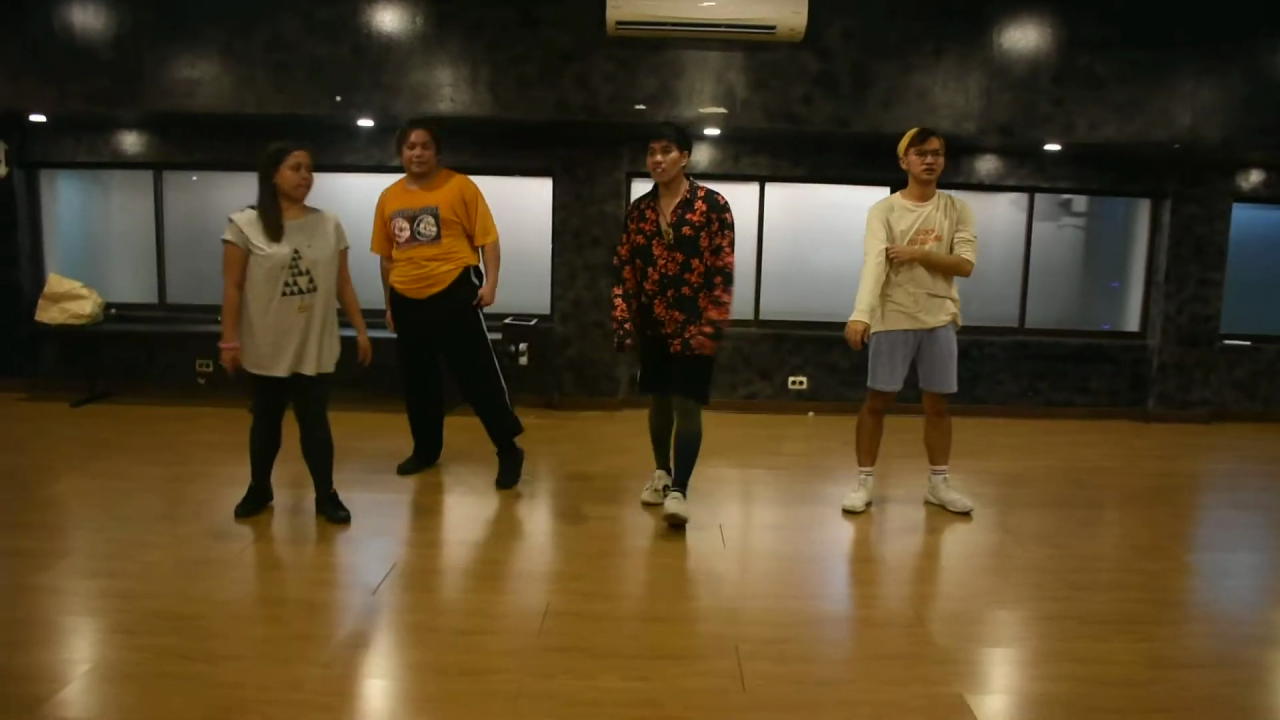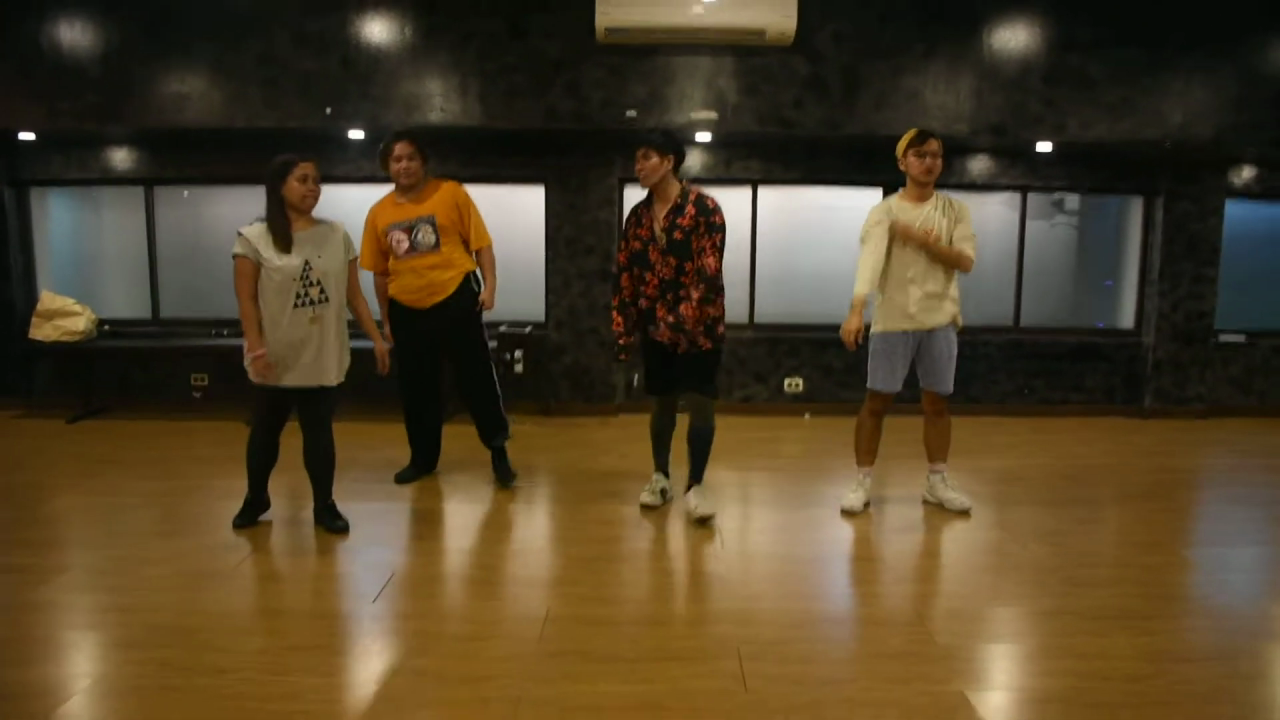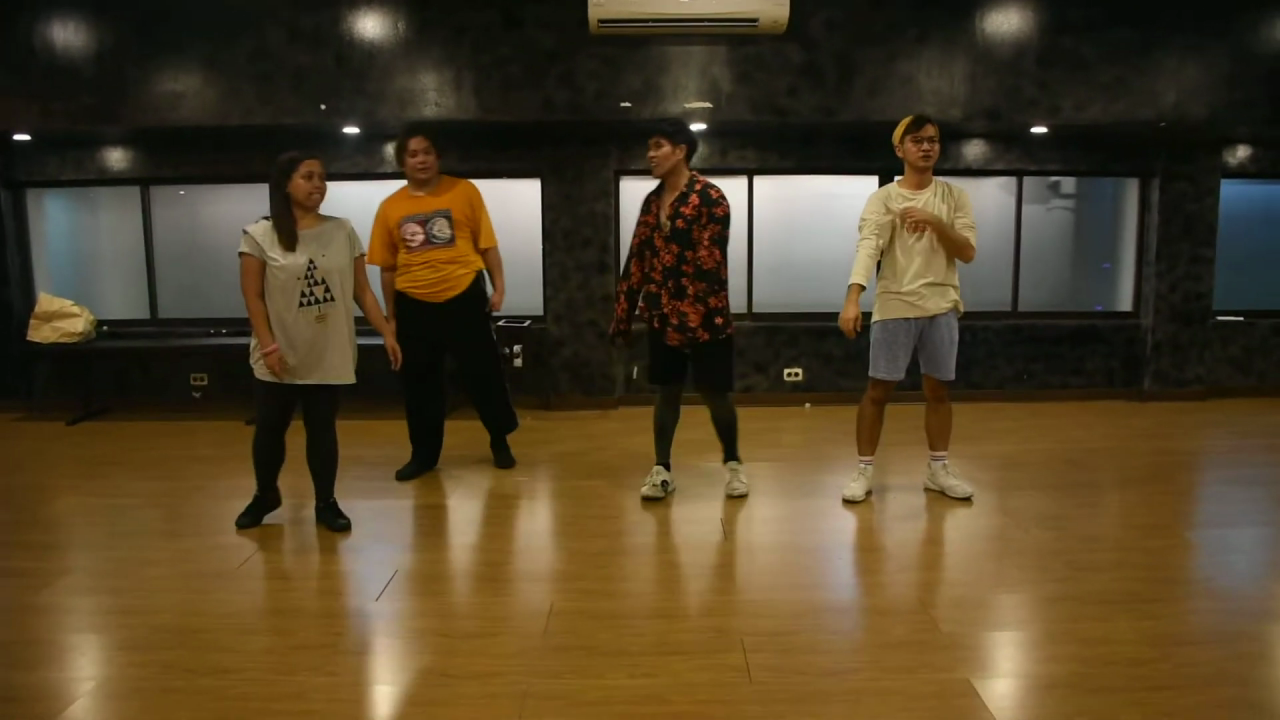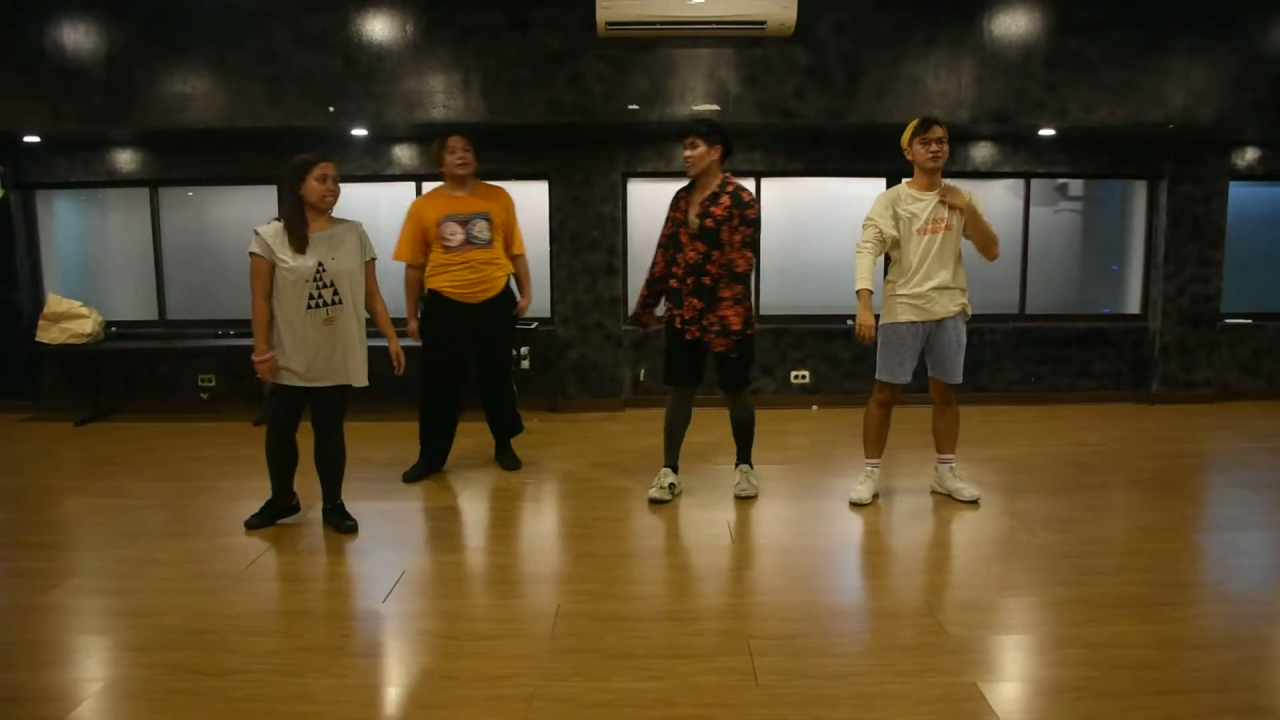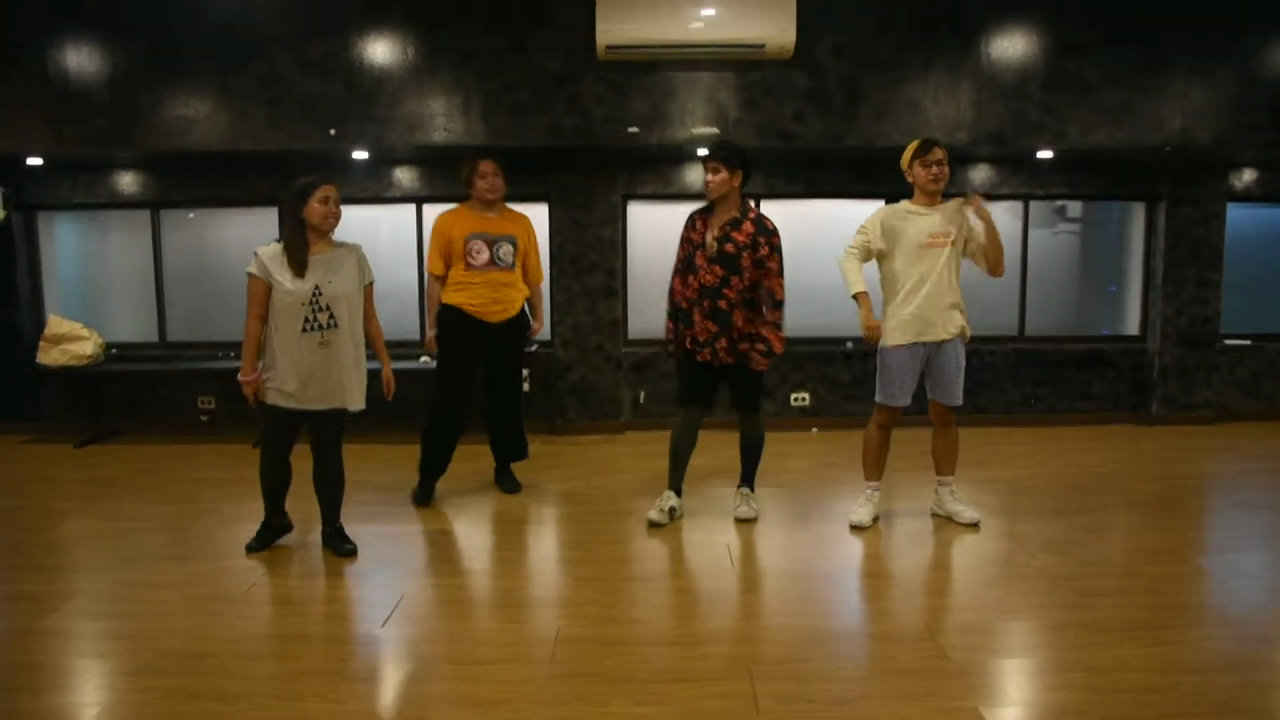
dt=0.2s
person 1, frame 1
left shoulder: (713, 205)
right shoulder: (639, 210)
left elbow: (722, 270)
right elbow: (625, 269)
left wrist: (711, 324)
right wrist: (623, 318)
left hip: (696, 325)
right hip: (654, 323)
left knee: (687, 407)
right knee: (659, 400)
left ankle: (677, 494)
right ankle: (661, 473)
person 1, frame 2
left shoulder: (704, 207)
right shoulder: (637, 215)
left elbow: (709, 273)
right elbow: (627, 275)
left wrist: (682, 320)
right wrist: (623, 327)
left hip: (700, 325)
right hip: (656, 325)
left knee: (699, 403)
right knee: (663, 401)
left ankle: (695, 488)
right ankle: (660, 477)
person 1, frame 3
left shoulder: (709, 198)
right shoulder: (652, 202)
left elbow: (709, 265)
right elbow: (637, 261)
left wrist: (688, 317)
right wrist: (623, 314)
left hip: (705, 316)
right hip: (662, 315)
left knee: (715, 394)
right knee: (667, 392)
left ankle: (733, 463)
right ankle: (661, 469)
person 1, frame 4
left shoulder: (740, 201)
right shoulder: (681, 200)
left elbow: (740, 267)
right elbow: (664, 254)
left wrist: (728, 322)
right wrist: (646, 302)
left hip: (724, 319)
right hip: (683, 316)
left knee: (737, 393)
right knee: (679, 393)
left ankle: (744, 466)
right ankle: (669, 472)
person 1, frame 5
left shoulder: (759, 228)
right shoulder: (695, 222)
left elbow: (771, 290)
right elbow: (681, 277)
left wrist: (768, 342)
right wrist: (675, 326)
left hip: (740, 339)
right hip: (695, 338)
left knee: (749, 415)
right knee: (688, 414)
left ankle: (746, 491)
right ankle: (672, 494)
person 2, frame 1
left shoulder: (957, 210)
right shoulder: (884, 210)
left elbow: (966, 265)
right elbow: (874, 262)
left wrist: (919, 255)
right wrist: (860, 314)
left hip: (940, 319)
right hip: (893, 319)
left knee: (937, 404)
right knee: (876, 401)
left ankle: (939, 483)
right ankle: (865, 481)
person 2, frame 2
left shoulder: (955, 210)
right shoulder: (884, 211)
left elbow: (965, 262)
right elbow: (870, 261)
left wrist: (923, 240)
right wrist: (856, 311)
left hip: (940, 320)
right hip: (893, 320)
left knee: (937, 402)
right knee: (877, 401)
left ankle: (937, 481)
right ankle: (863, 481)
person 2, frame 3
left shoulder: (954, 196)
right shoulder: (883, 199)
left elbow: (967, 254)
right elbow: (867, 248)
left wrist: (936, 223)
right wrist: (852, 300)
left hip: (941, 307)
right hip: (894, 307)
left knee: (938, 389)
right knee: (878, 390)
left ankle: (938, 469)
right ankle: (864, 471)
person 2, frame 4
left shoulder: (959, 200)
right shoulder: (892, 200)
left elbow: (992, 251)
right elbow: (866, 251)
left wrist: (968, 208)
right wrist: (864, 305)
left hip: (949, 310)
right hip: (902, 310)
left knee: (945, 392)
right knee: (885, 392)
left ankle: (945, 472)
right ankle: (871, 473)
person 2, frame 5
left shoulder: (960, 217)
right shoulder: (891, 217)
left elbow: (994, 267)
right elbow: (851, 256)
left wrist: (988, 221)
right wrist: (864, 303)
left hip: (948, 332)
right hip: (901, 332)
left knee: (944, 414)
right knee: (884, 414)
left ankle: (945, 494)
right ankle: (870, 495)
person 3, frame 1
left shoulder: (329, 224)
right shoulder: (245, 225)
left elbow: (342, 284)
right elbow: (233, 287)
left wrist: (361, 330)
right wrist: (230, 340)
left hip: (315, 345)
right hip: (266, 346)
left knee: (314, 419)
right knee: (265, 419)
left ankle: (326, 494)
right ankle: (259, 489)
person 3, frame 2
left shoulder: (337, 235)
right shoulder: (253, 238)
left elbow: (353, 294)
right elbow: (246, 299)
left wrist: (376, 338)
right wrist: (257, 349)
left hip: (323, 356)
right hip: (276, 358)
left knee: (319, 430)
right knee: (265, 430)
left ankle: (324, 505)
right ankle: (256, 498)
person 3, frame 3
left shoulder: (343, 231)
right shoulder: (259, 237)
left elbow: (361, 290)
right elbow: (254, 297)
left wrist: (387, 333)
right wrist: (267, 346)
left hip: (330, 354)
right hip: (283, 355)
left knee: (322, 428)
right knee: (269, 428)
left ankle: (326, 503)
right ankle: (265, 495)
person 3, frame 4
left shoulder: (354, 234)
right shoulder: (270, 237)
left elbow: (371, 293)
right elbow: (261, 299)
left wrist: (392, 338)
right wrist: (261, 351)
left hip: (339, 356)
right hip: (289, 358)
left knee: (330, 430)
right knee: (279, 429)
left ankle: (333, 505)
right ankle: (282, 499)
person 3, frame 5
left shoulder: (353, 257)
right shoulder: (269, 259)
left elbow: (368, 317)
right elbow: (256, 320)
left wrist: (385, 363)
right wrist: (248, 371)
left hip: (336, 379)
right hip: (284, 380)
left knee: (329, 453)
right knee: (274, 451)
left ankle: (332, 528)
right ankle: (274, 521)
person 4, frame 1
left shoulder: (460, 187)
right shoulder: (388, 198)
left elbow: (487, 238)
right elbow: (386, 256)
left wrist: (490, 281)
right wrist: (389, 305)
left hip: (455, 293)
right hip: (409, 301)
left knee: (476, 373)
right knee: (417, 380)
left ankle: (509, 449)
right ankle: (425, 450)
person 4, frame 2
left shoulder: (452, 194)
right shoulder: (378, 213)
left elbow: (481, 244)
right elbow: (380, 271)
left wrist: (489, 286)
right wrist: (387, 319)
left hip: (457, 301)
right hip: (408, 311)
left knee: (477, 377)
right knee: (416, 388)
left ankle: (498, 452)
right ankle: (423, 458)
person 4, frame 3
left shoulder: (465, 192)
right shoulder: (390, 208)
left elbow: (487, 244)
right elbow: (387, 267)
left wrist: (498, 287)
right wrist: (392, 316)
left hip: (466, 298)
right hip: (416, 306)
left knee: (484, 372)
right knee: (420, 384)
left ankle: (500, 441)
right ankle: (423, 455)
person 4, frame 4
left shoulder: (499, 198)
right shoulder: (424, 206)
left elbow: (516, 251)
right elbow: (414, 264)
left wrist: (526, 292)
right wrist: (413, 314)
left hip: (495, 302)
right hip: (445, 305)
left knee: (497, 376)
right knee: (439, 383)
left ankle: (504, 444)
right ankle: (431, 457)
person 4, frame 5
left shoulder: (521, 224)
right shoulder: (449, 222)
left elbow: (532, 277)
right elbow: (435, 276)
left wrist: (538, 317)
right wrist: (432, 324)
left hip: (510, 323)
right hip: (461, 321)
left knee: (506, 396)
right knee: (448, 398)
left ankle: (504, 467)
right ankle: (429, 476)
